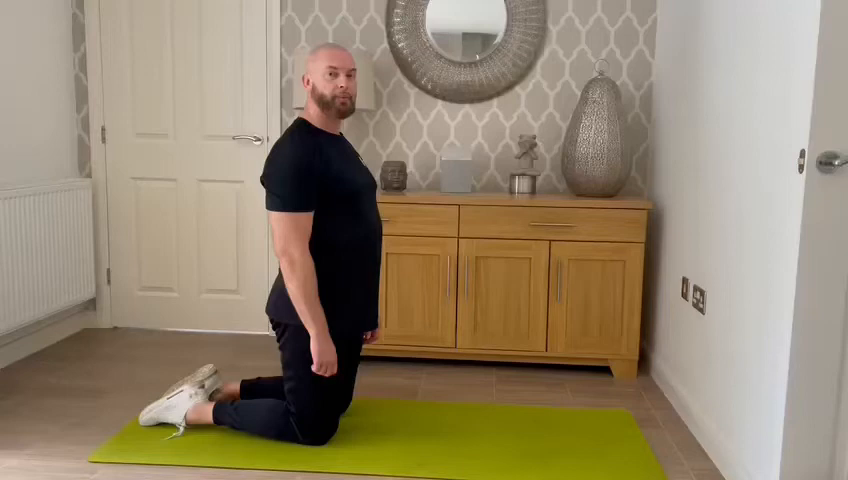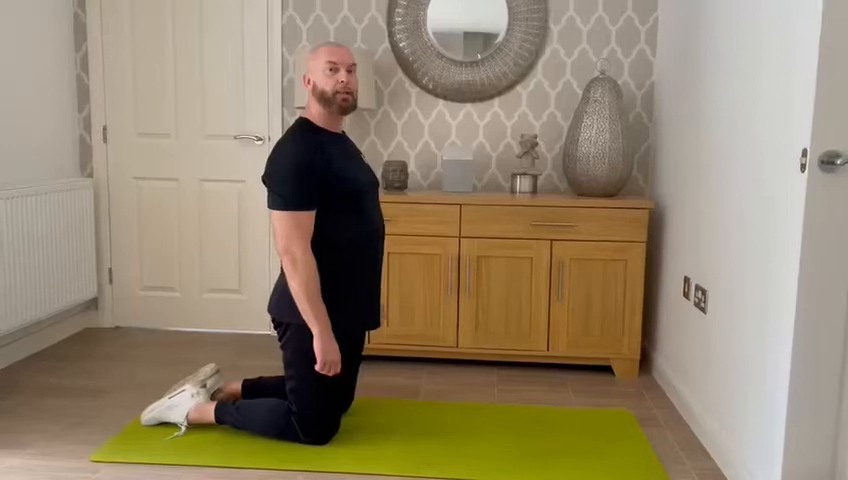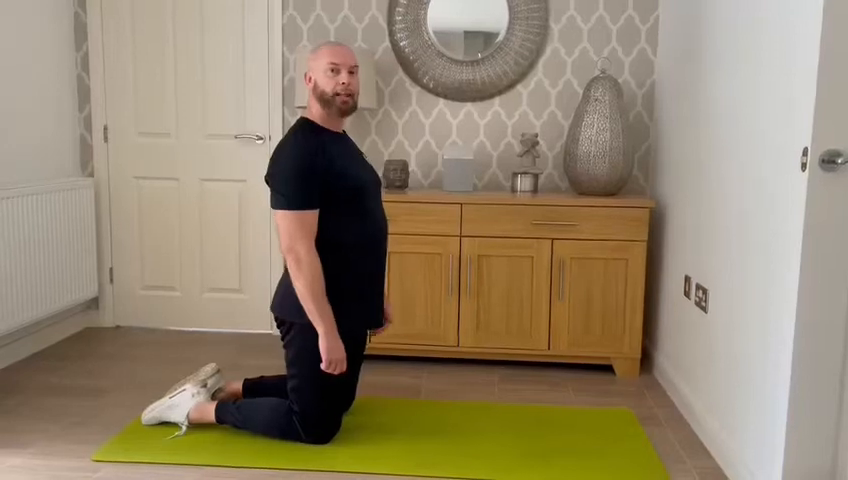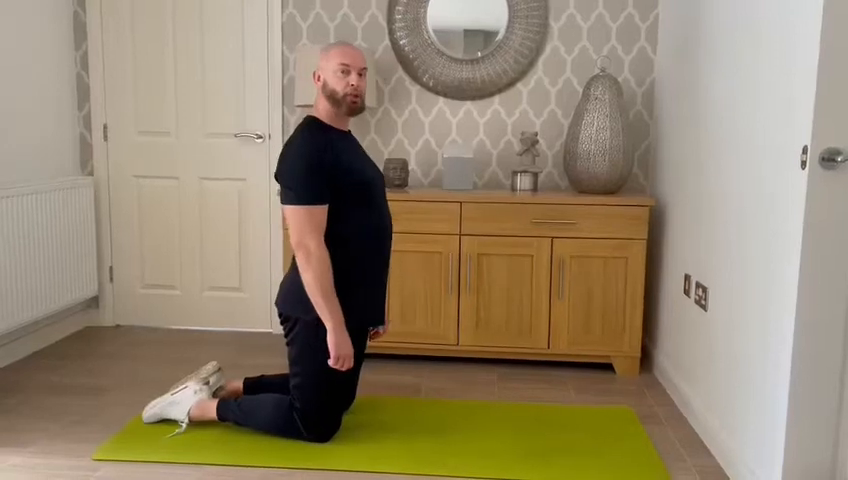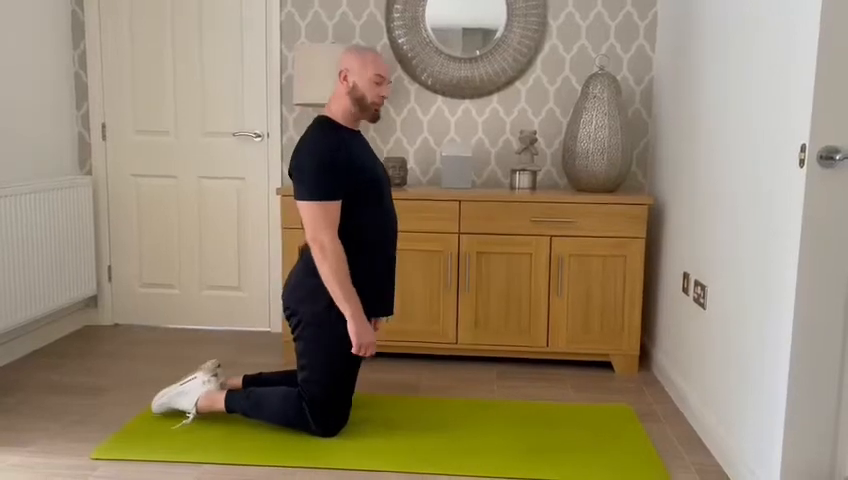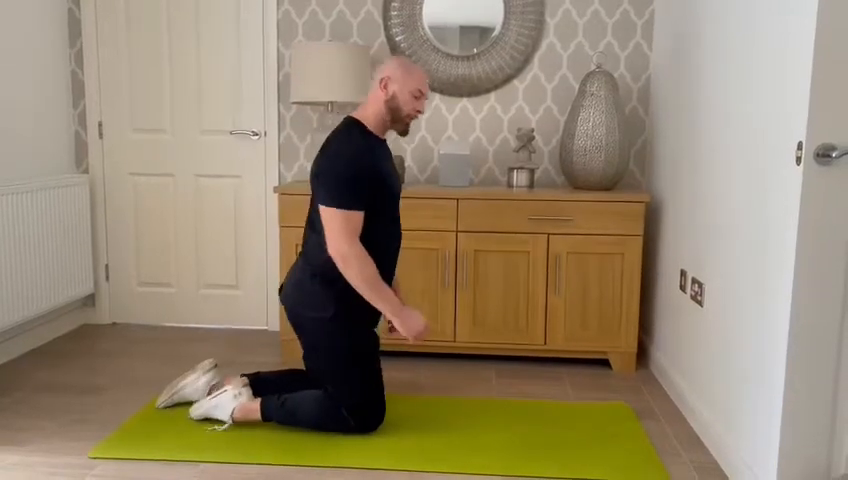
dt=0.3s
person 1, frame 1
left shoulder: (339, 145)
right shoulder: (295, 154)
right elbow: (292, 252)
left wrist: (364, 313)
right wrist: (319, 334)
left hip: (344, 310)
right hip: (312, 314)
left knee: (332, 403)
right knee: (313, 426)
left ankle: (221, 388)
right ankle: (194, 408)
person 1, frame 2
left shoulder: (342, 143)
right shoulder: (296, 152)
right elbow: (293, 251)
left wrist: (364, 306)
right wrist: (321, 333)
left hip: (346, 309)
right hip: (314, 315)
left knee: (334, 403)
right knee: (314, 425)
left ankle: (222, 389)
right ankle: (196, 408)
person 1, frame 3
left shoulder: (342, 143)
right shoulder: (299, 152)
right elbow: (298, 250)
left wrist: (373, 301)
right wrist: (327, 331)
left hip: (348, 307)
right hip: (316, 312)
left knee: (335, 402)
right knee: (315, 424)
left ankle: (223, 387)
right ankle: (198, 408)
person 1, frame 4
left shoulder: (346, 142)
right shoulder: (308, 149)
right elbow: (307, 245)
left wrist: (369, 309)
right wrist: (335, 327)
left hip: (350, 305)
right hip: (320, 309)
left knee: (336, 399)
right knee: (316, 422)
left ankle: (225, 386)
right ankle: (199, 405)
person 1, frame 5
left shoulder: (352, 139)
right shoulder: (321, 147)
right elbow: (323, 241)
left wrist: (366, 308)
right wrist: (356, 317)
left hip: (346, 298)
right hip: (326, 302)
left knee: (326, 387)
right knee: (325, 415)
left ankle: (223, 381)
right ankle: (206, 396)
person 1, frame 6
left shoulder: (372, 143)
right shoulder: (348, 152)
right elbow: (343, 248)
left wrist: (393, 295)
right wrist: (398, 311)
left hip: (332, 296)
right hip: (327, 302)
left knee: (332, 383)
right knee: (362, 412)
left ankle: (224, 384)
right ankle: (240, 406)
